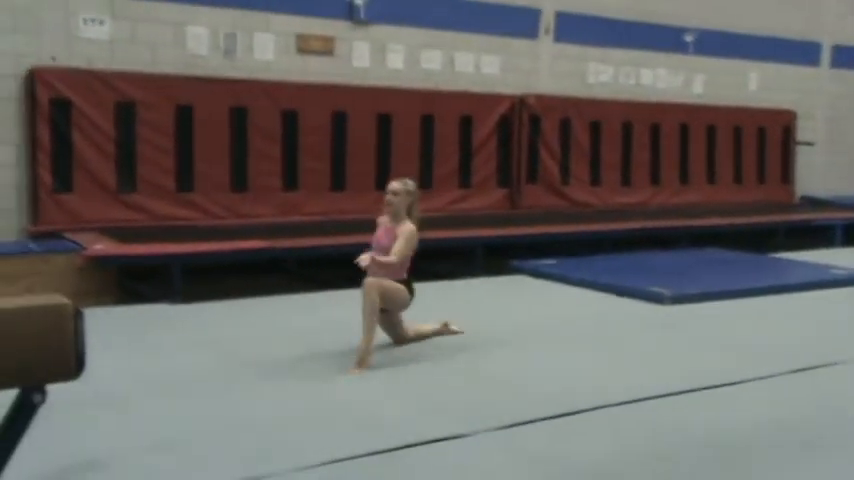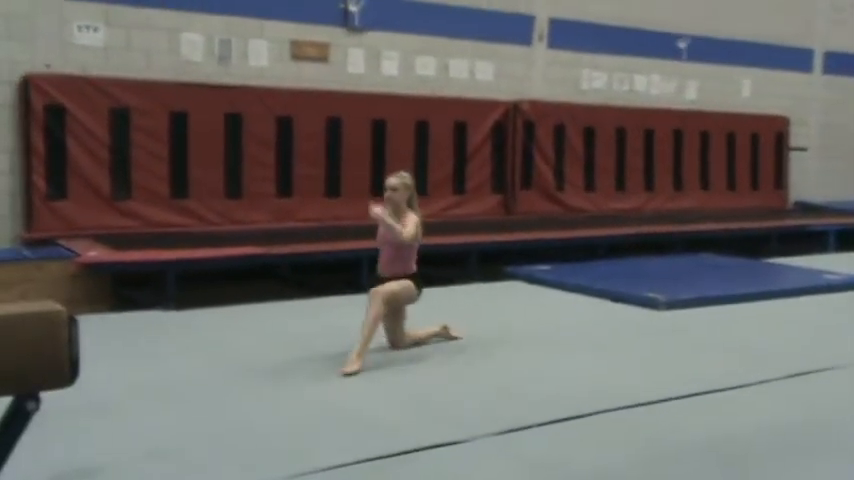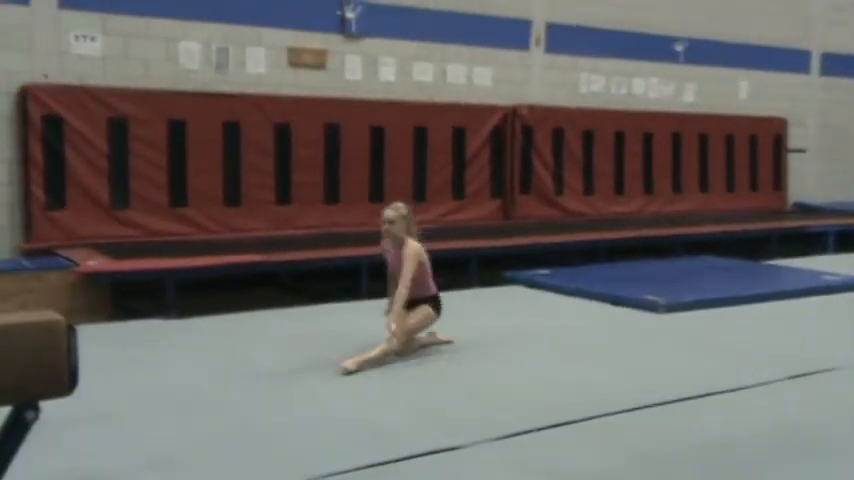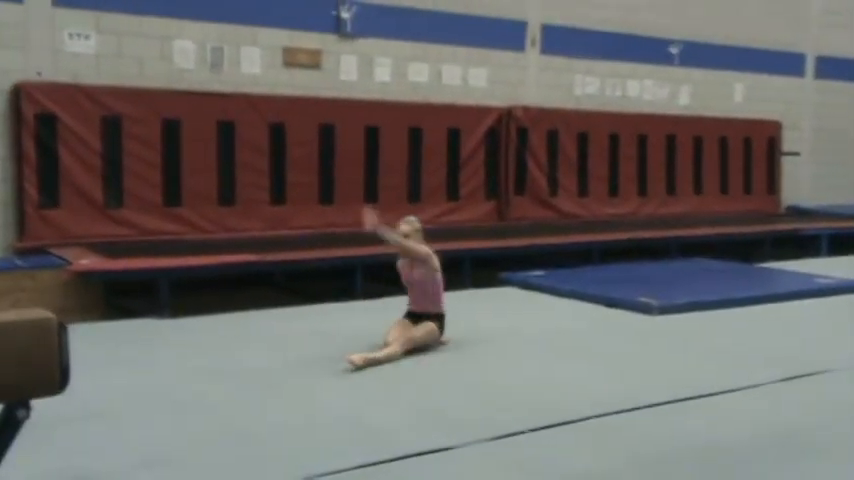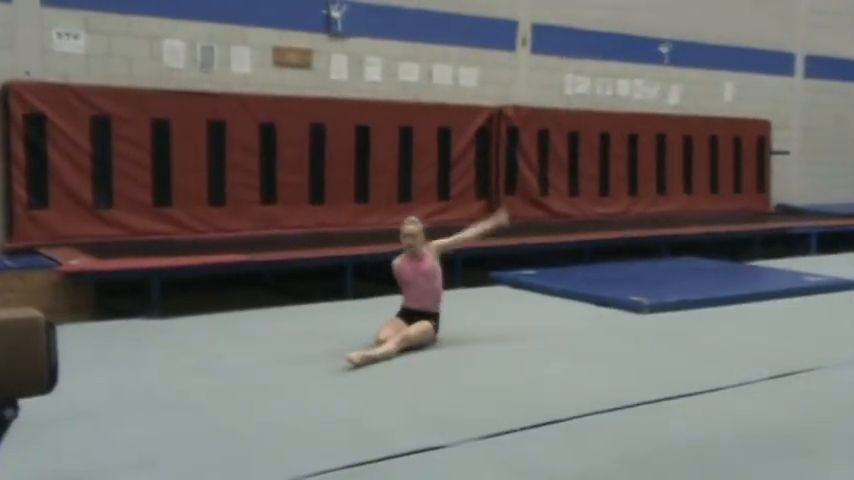
dt=0.3s
person 1, frame 1
left shoulder: (408, 230)
right shoulder: (381, 221)
left elbow: (394, 262)
left wrist: (371, 258)
left hip: (400, 289)
right hip: (384, 288)
left knee: (370, 284)
right knee: (400, 337)
left ankle: (365, 353)
right ankle: (439, 328)
person 1, frame 2
left shoulder: (412, 220)
right shoulder: (385, 213)
left elbow: (405, 238)
left wrist: (384, 218)
left hip: (408, 282)
right hip: (386, 280)
left knee: (377, 293)
right knee: (398, 342)
left ankle: (358, 354)
right ankle: (439, 332)
person 1, frame 3
left shoulder: (412, 249)
right shoulder: (386, 244)
left elbow: (404, 286)
left wrist: (393, 321)
right wrist: (391, 305)
left hip: (428, 303)
right hip: (407, 302)
left knee: (397, 335)
right knee: (398, 343)
right ankle: (431, 338)
person 1, frame 4
left shoulder: (427, 256)
right shoulder: (402, 263)
left elbow: (403, 244)
left wrist: (379, 228)
left hip: (433, 319)
right hip: (412, 315)
left knee: (403, 341)
right knee: (390, 341)
right ankle: (425, 338)
person 1, frame 5
left shoulder: (433, 249)
right shoulder: (397, 264)
left elbow: (466, 236)
left wrist: (494, 221)
left hip: (429, 318)
right hip: (406, 314)
left knee: (402, 338)
right knee: (382, 337)
left ankle: (369, 355)
